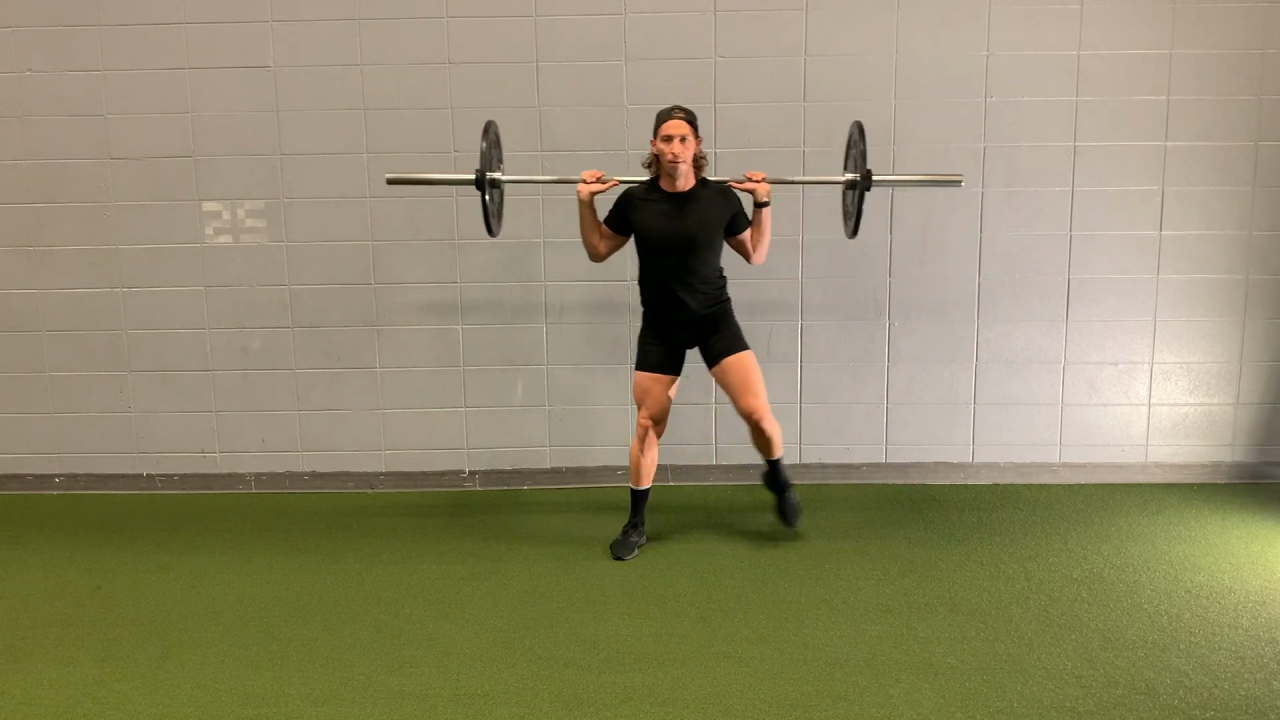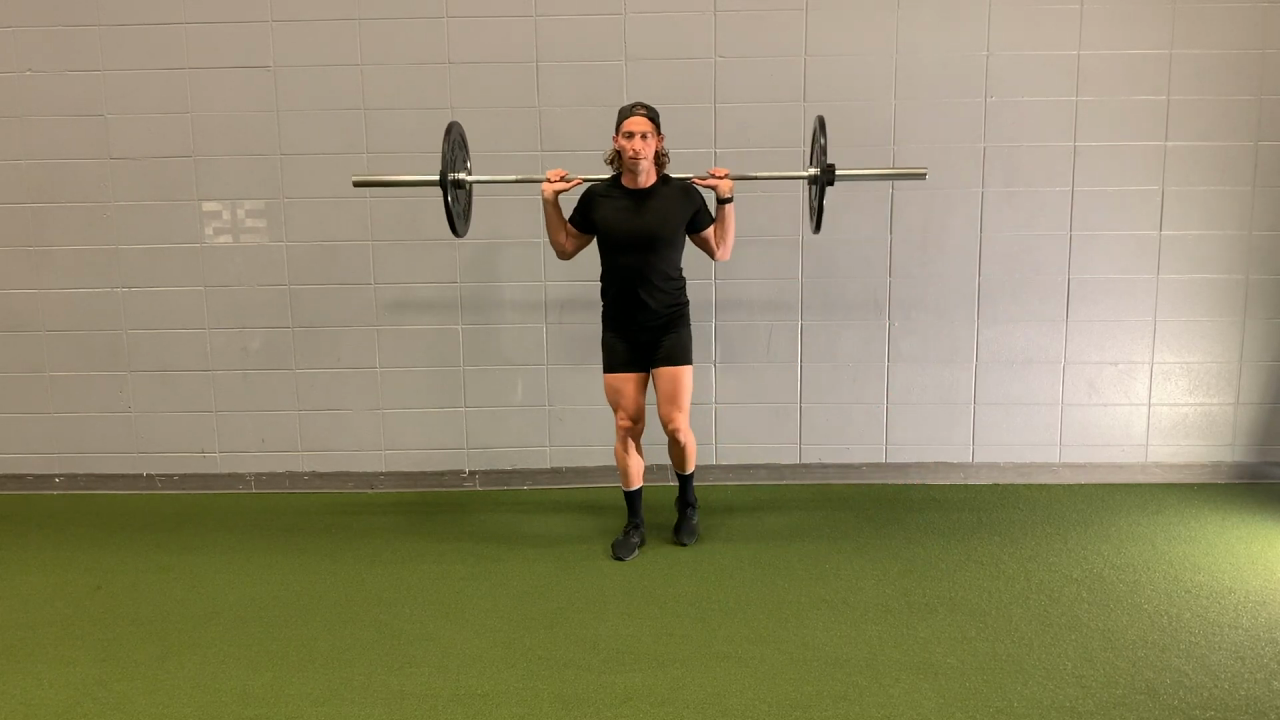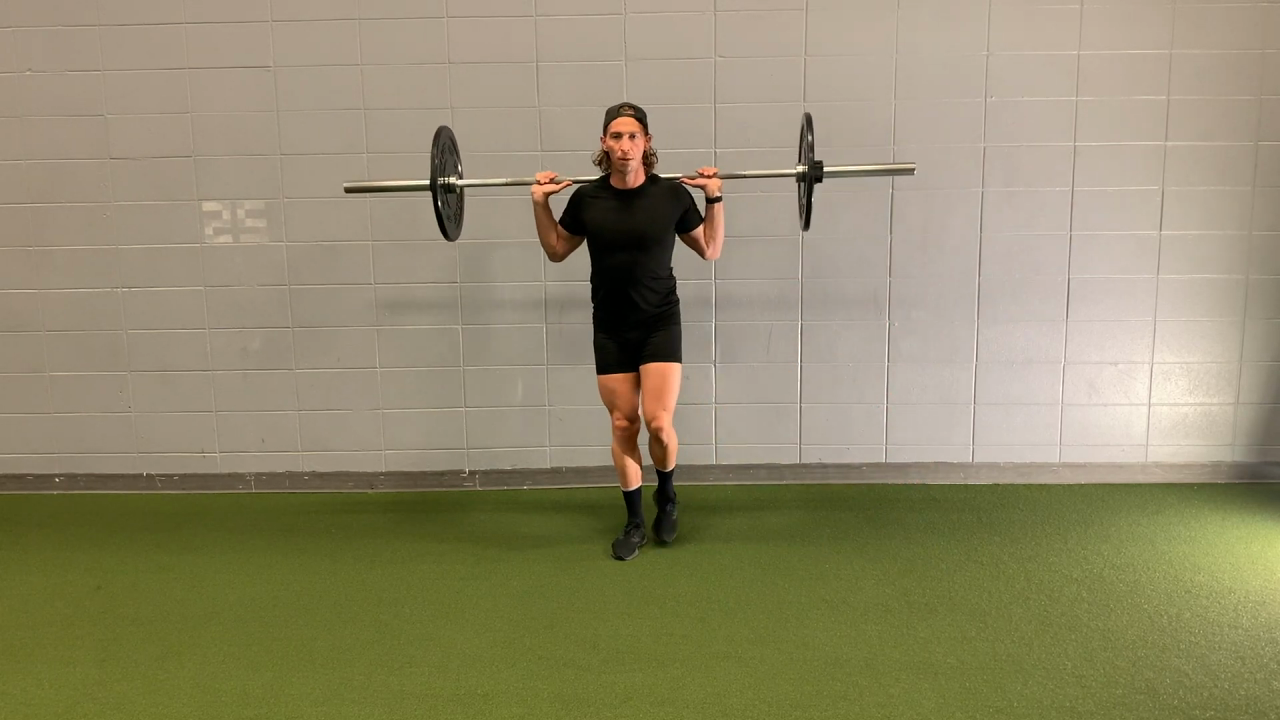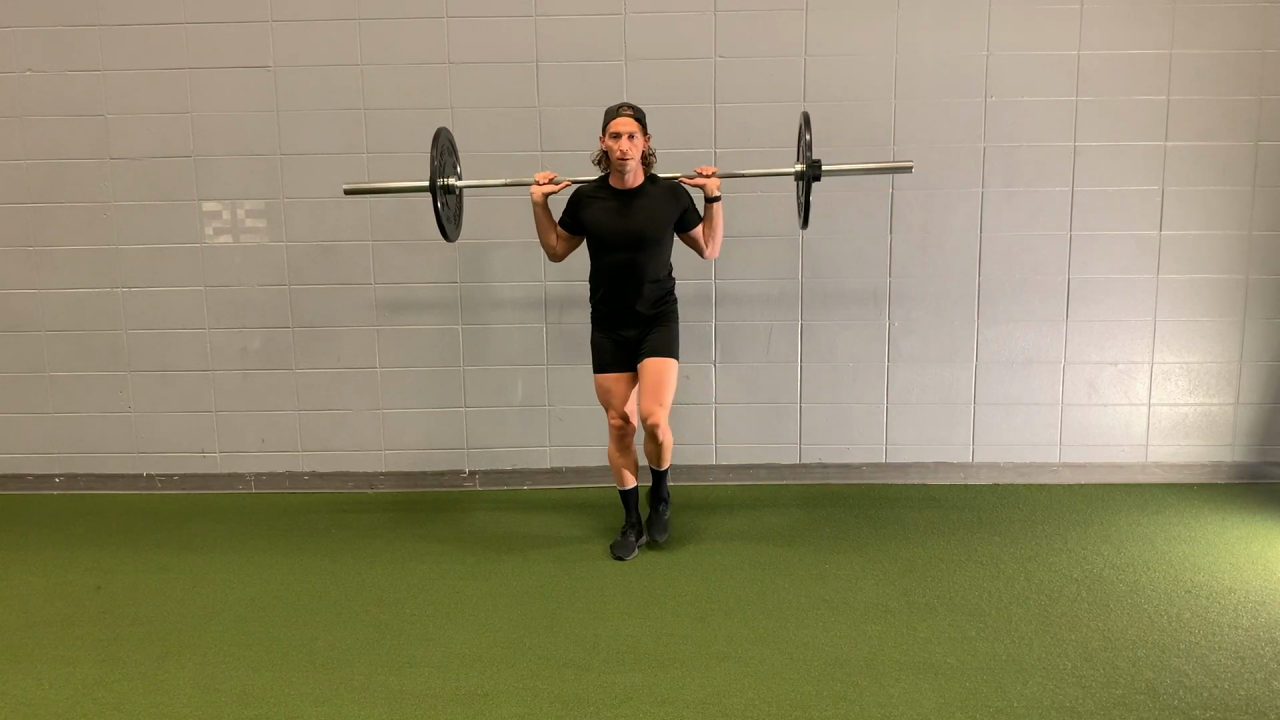
dt=0.4s
person 1, frame 1
left shoulder: (721, 198)
right shoulder: (635, 199)
left elbow: (755, 253)
right elbow: (598, 251)
left wrist: (762, 203)
right wrist: (585, 203)
left hip: (714, 320)
right hip: (659, 326)
left knee: (756, 411)
right knee: (649, 424)
left ankle: (779, 481)
right ankle: (635, 523)
person 1, frame 2
left shoulder: (683, 195)
right shoulder: (597, 197)
left elbow: (720, 251)
right elbow: (565, 249)
left wrist: (725, 200)
right wrist: (549, 201)
left hip: (670, 322)
right hip: (619, 327)
left knee: (676, 425)
right knee: (627, 425)
left ankle: (687, 500)
right ankle: (634, 523)
person 1, frame 3
left shoulder: (672, 195)
right shoulder: (586, 199)
left elbow: (710, 250)
right elbow: (556, 251)
left wrist: (714, 198)
right wrist: (539, 203)
left hip: (660, 322)
right hip: (611, 328)
left knee: (658, 422)
right knee: (623, 426)
left ankle: (667, 495)
right ankle: (634, 522)
person 1, frame 4
left shoulder: (671, 195)
right shoulder: (585, 198)
left elbow: (709, 248)
right elbow: (556, 251)
left wrist: (713, 197)
right wrist: (539, 204)
left hip: (658, 320)
right hip: (608, 327)
left knee: (654, 420)
right knee: (619, 426)
left ankle: (660, 494)
right ankle: (632, 523)
